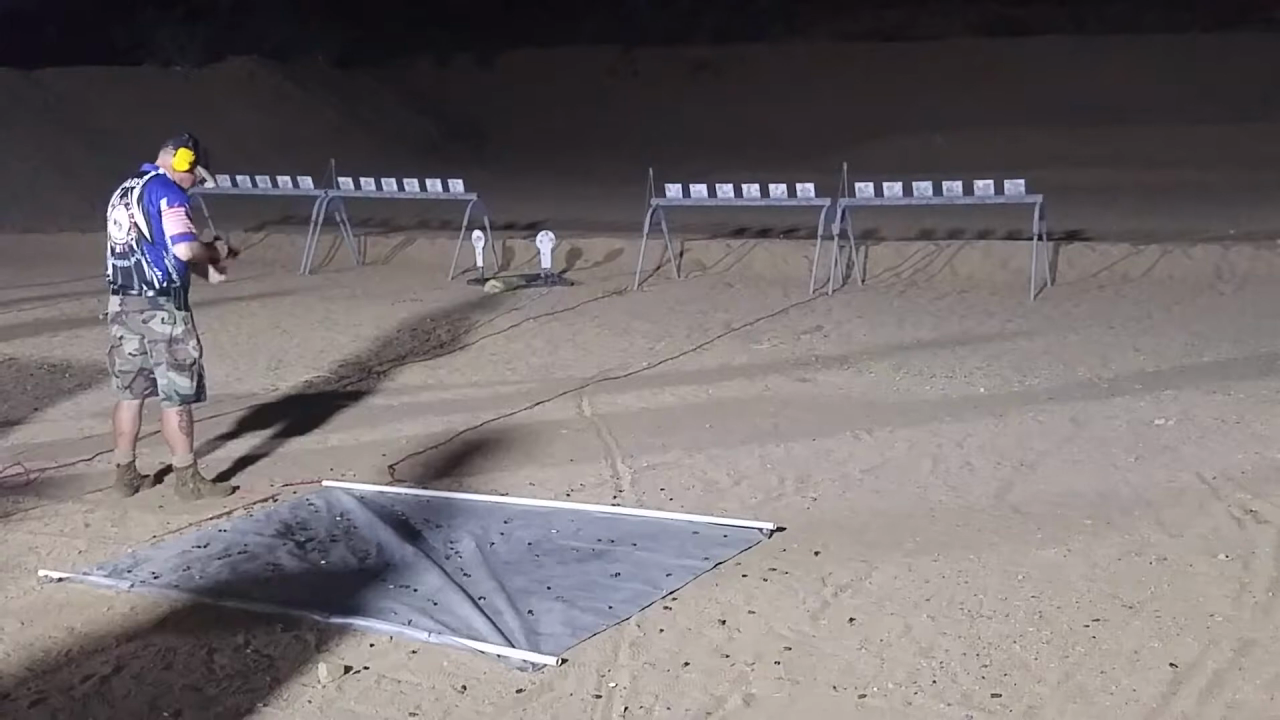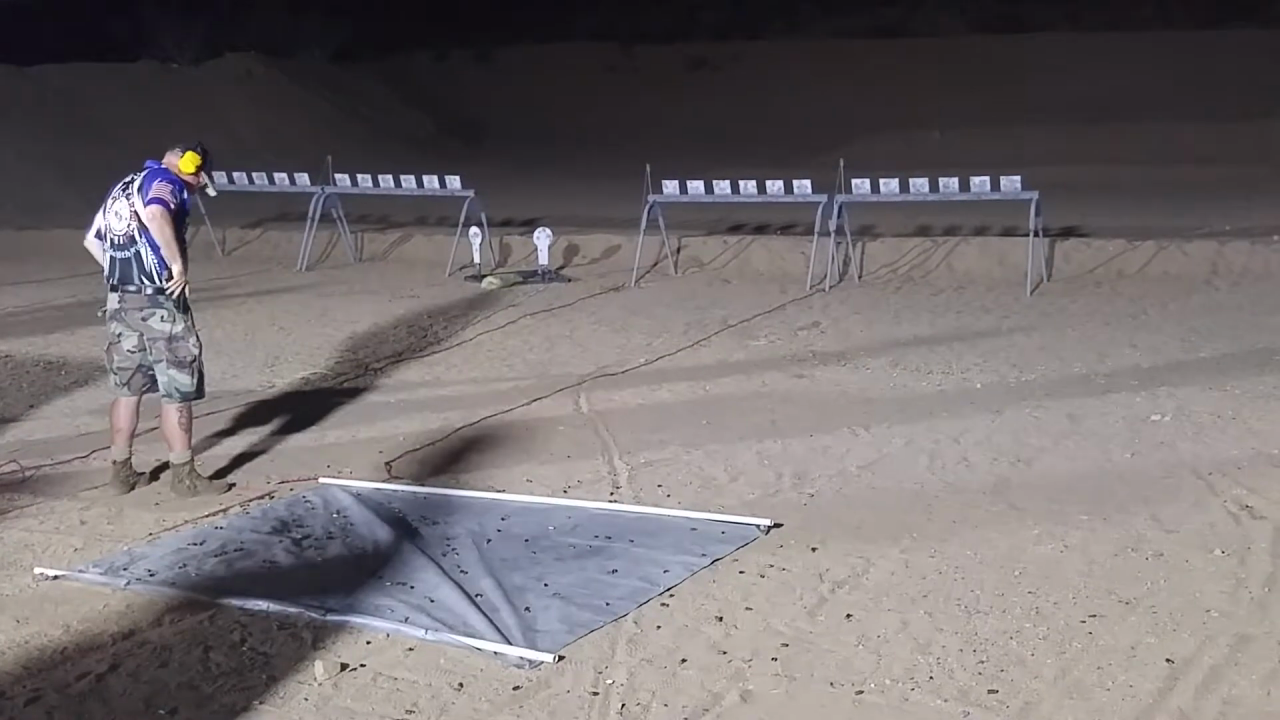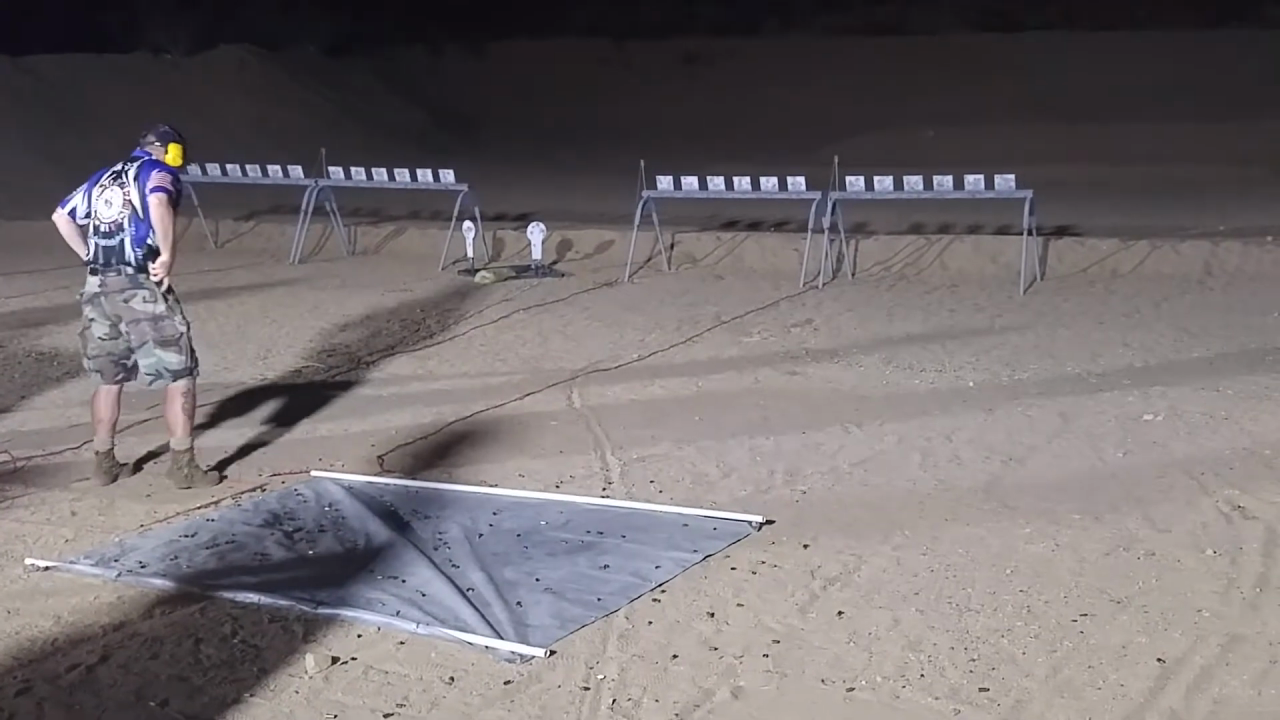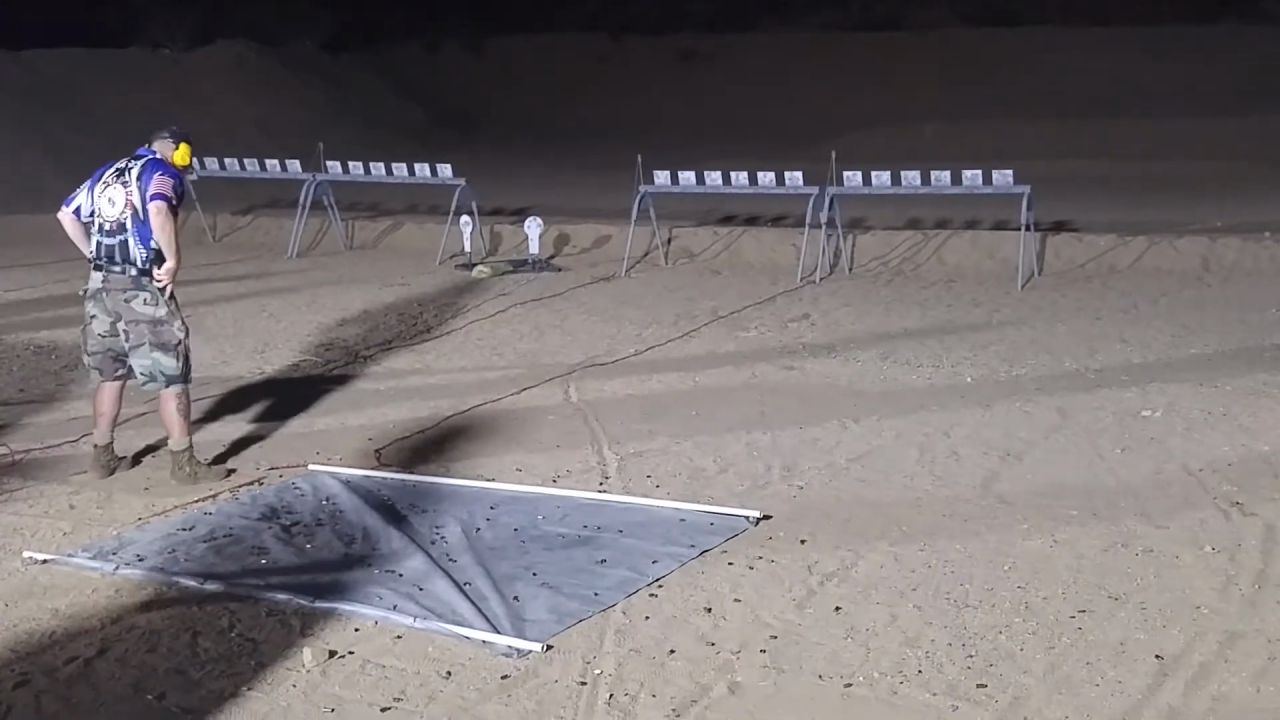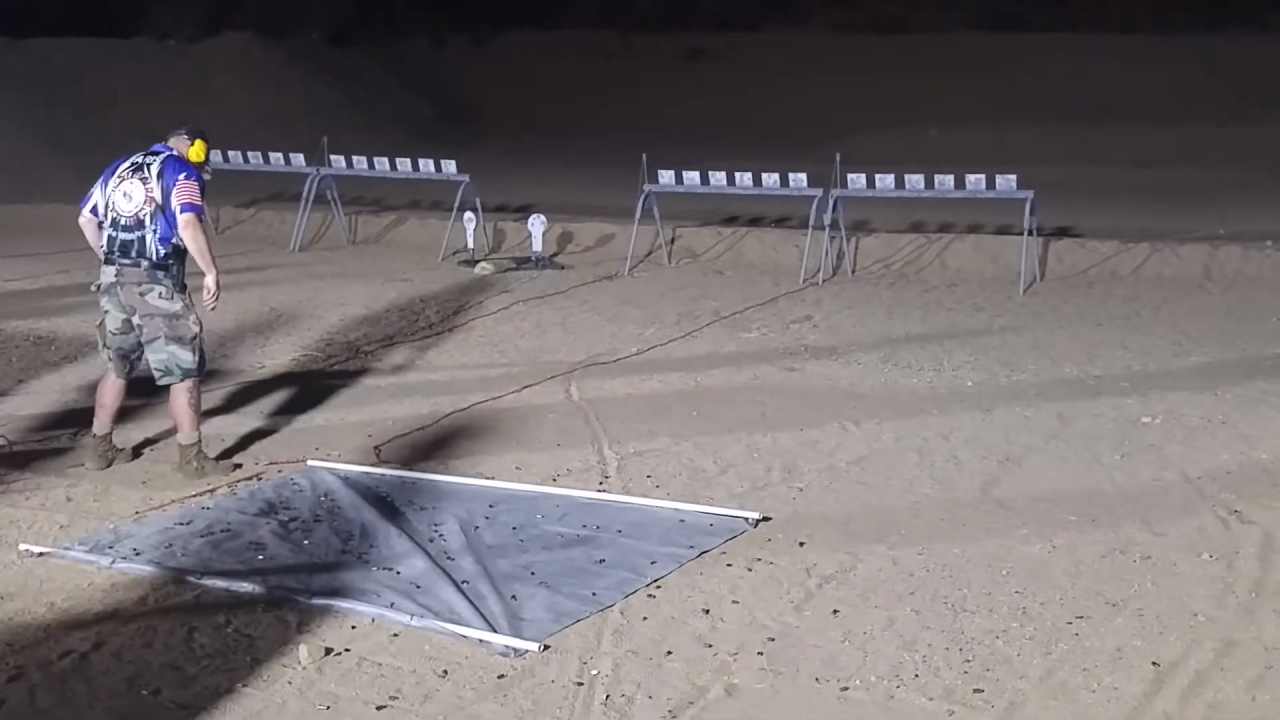
dt=1s
person 1, frame 1
left shoulder: (124, 190)
right shoulder: (167, 191)
right elbow: (184, 249)
left wrist: (201, 264)
right wrist: (212, 252)
left hip: (122, 303)
right hip: (161, 306)
left knee: (130, 392)
right knee: (177, 395)
left ankle: (126, 474)
right ankle: (188, 479)
person 1, frame 2
left shoulder: (121, 187)
right shoulder: (167, 182)
left elbow: (92, 239)
right elbow: (156, 215)
right wrist: (179, 266)
left hip: (120, 299)
right hip: (160, 300)
left knee: (127, 389)
right knee: (177, 391)
left ankle: (122, 471)
right ankle: (184, 476)
person 1, frame 3
left shoulder: (104, 177)
right shoulder: (159, 171)
left elbow: (61, 216)
right elbow: (158, 203)
left wrist: (90, 258)
right wrist: (167, 255)
left hip: (99, 286)
right hip: (141, 285)
left knee: (108, 379)
right knee: (178, 374)
left ankle: (104, 463)
right ankle: (183, 465)
person 1, frame 4
left shoulder: (106, 173)
right shoulder: (164, 172)
left elbow: (67, 215)
right elbow: (158, 211)
right wrist: (172, 260)
left hip: (101, 283)
right hip: (142, 286)
left knee: (110, 372)
right knee: (171, 375)
left ankle: (103, 456)
right ankle: (184, 462)
person 1, frame 5
left shoulder: (120, 167)
right shoulder: (182, 171)
left elbow: (87, 218)
right elbow: (188, 224)
right wrist: (211, 272)
left hip: (113, 279)
right hip: (155, 283)
left knee: (118, 366)
right knee: (184, 370)
left ankle: (100, 447)
right ankle: (192, 458)
